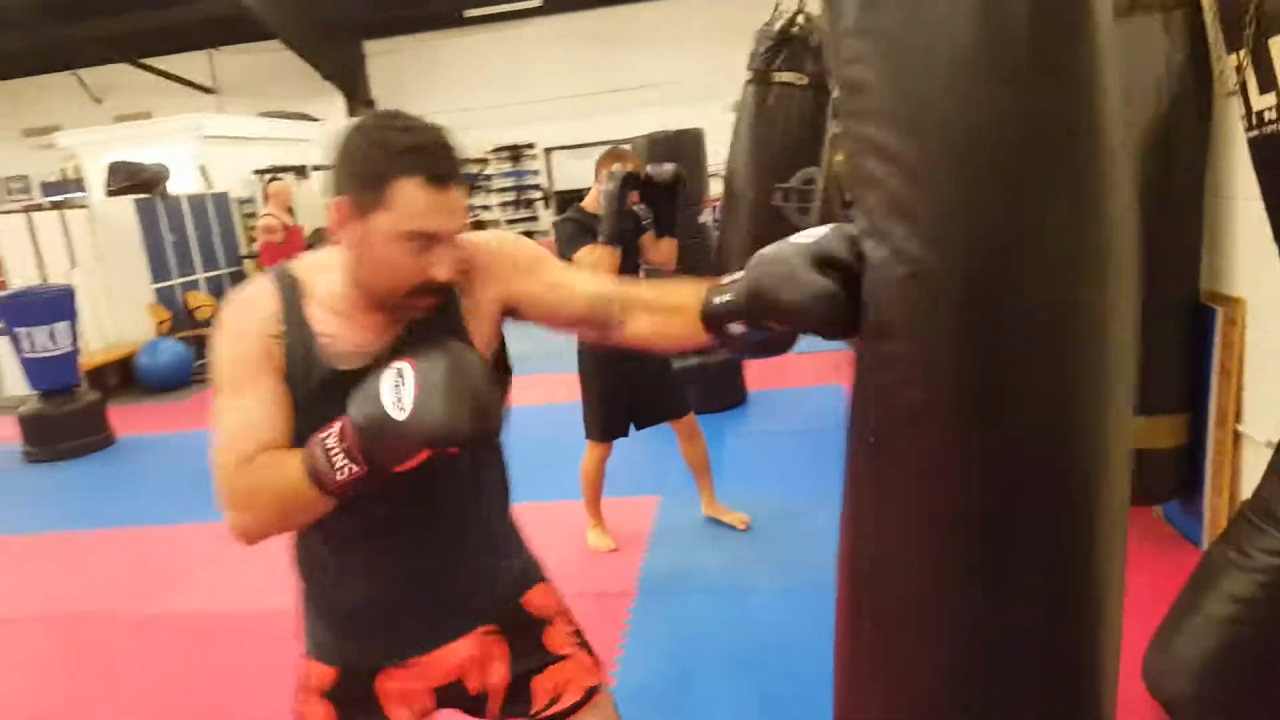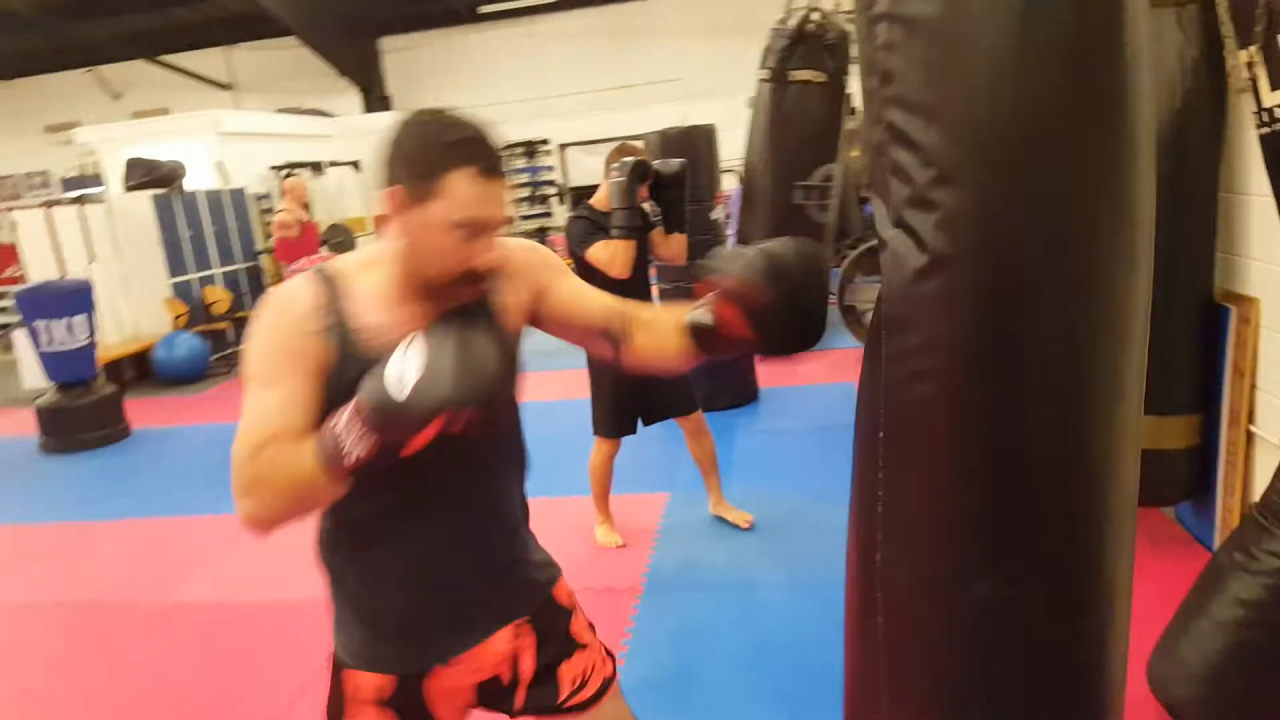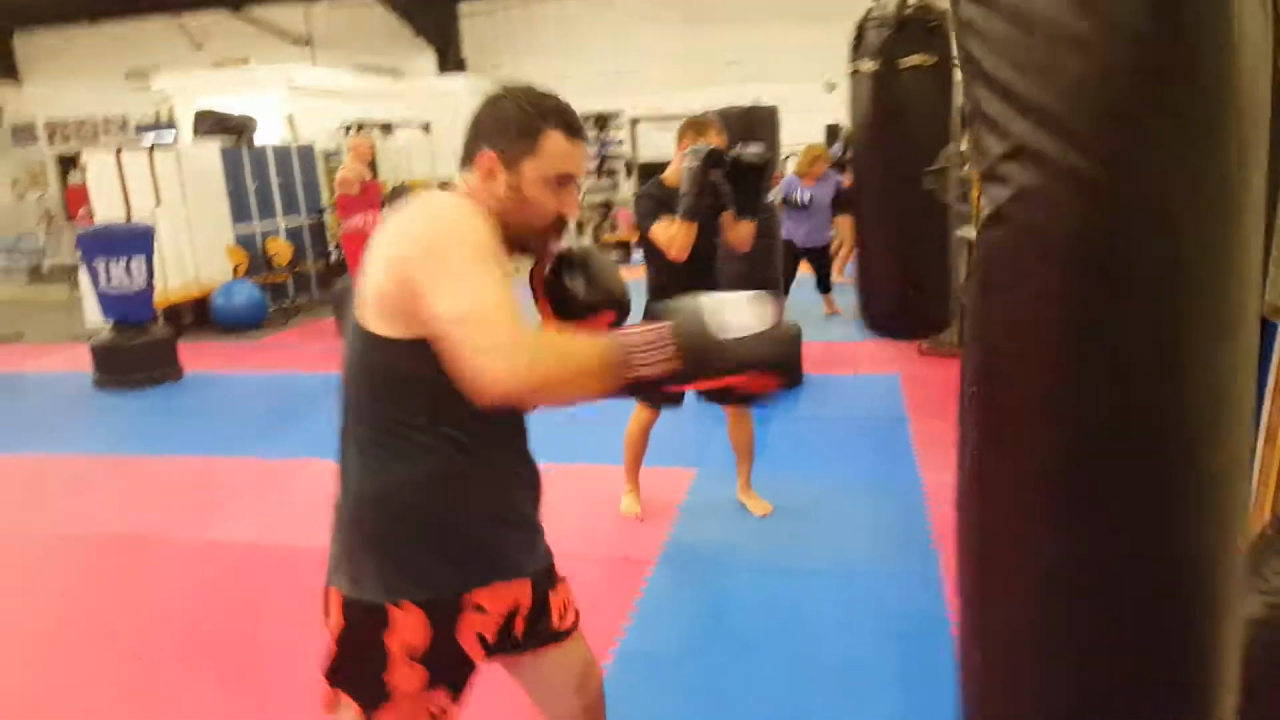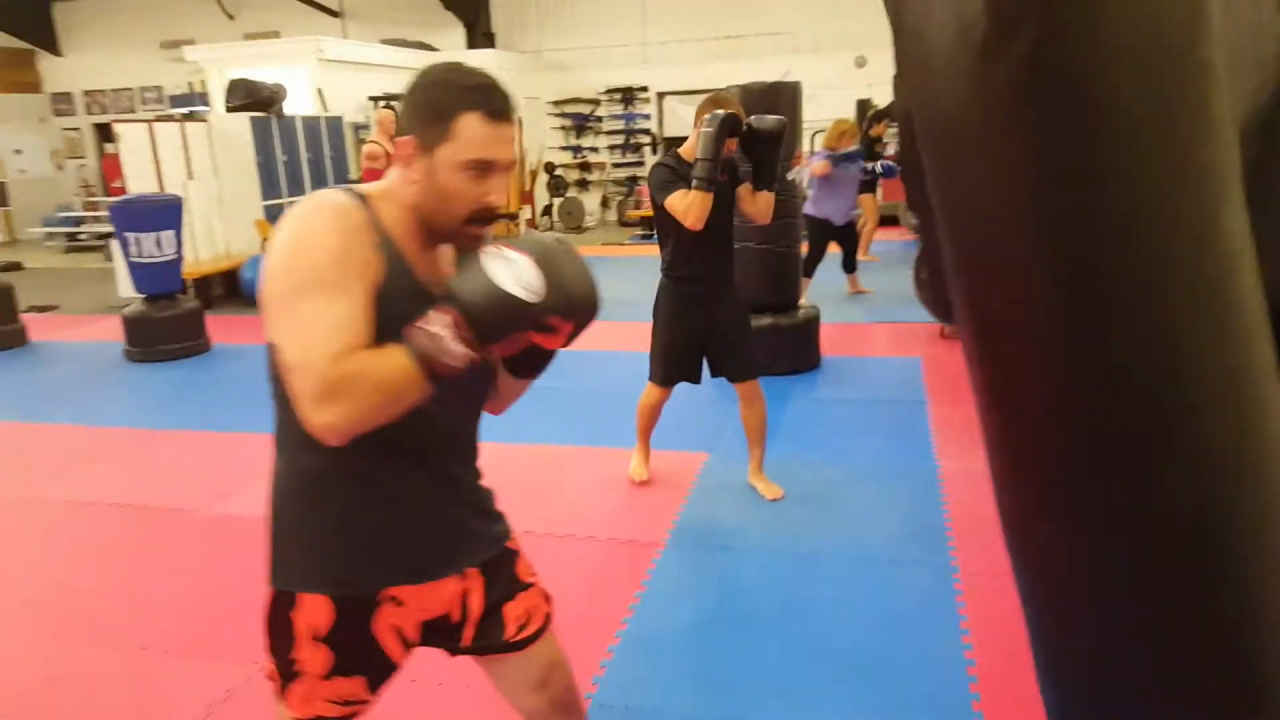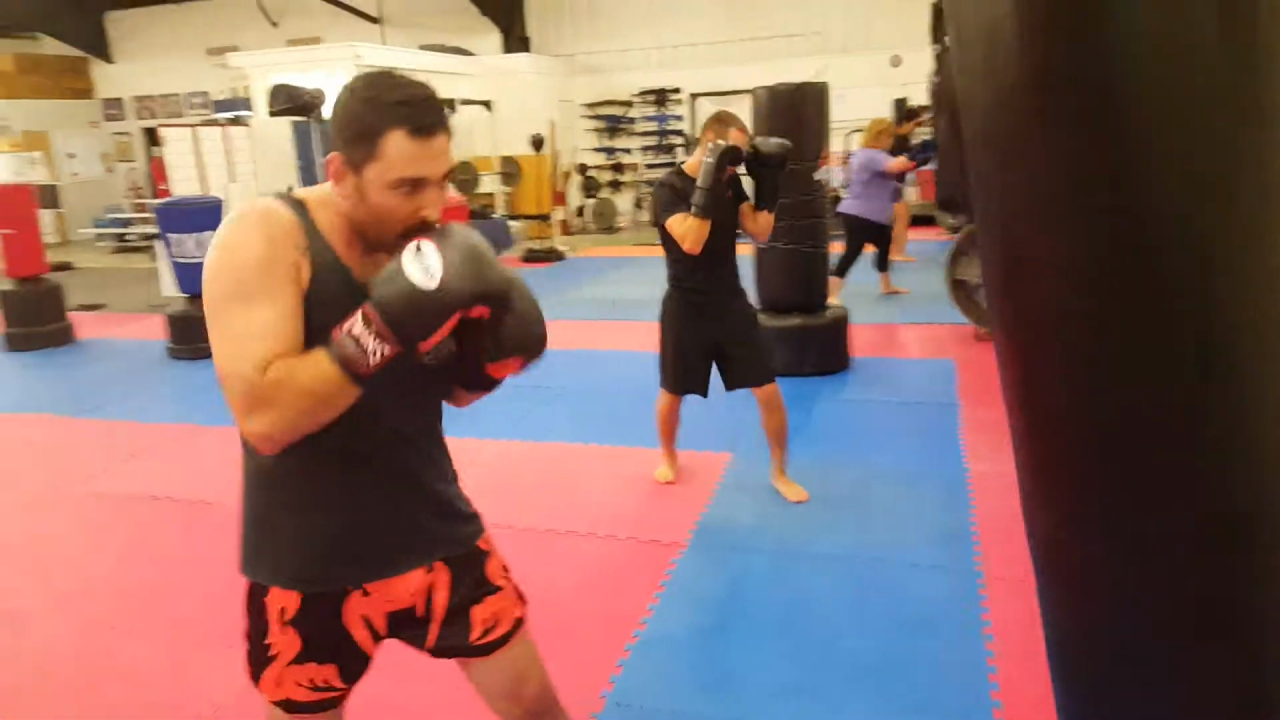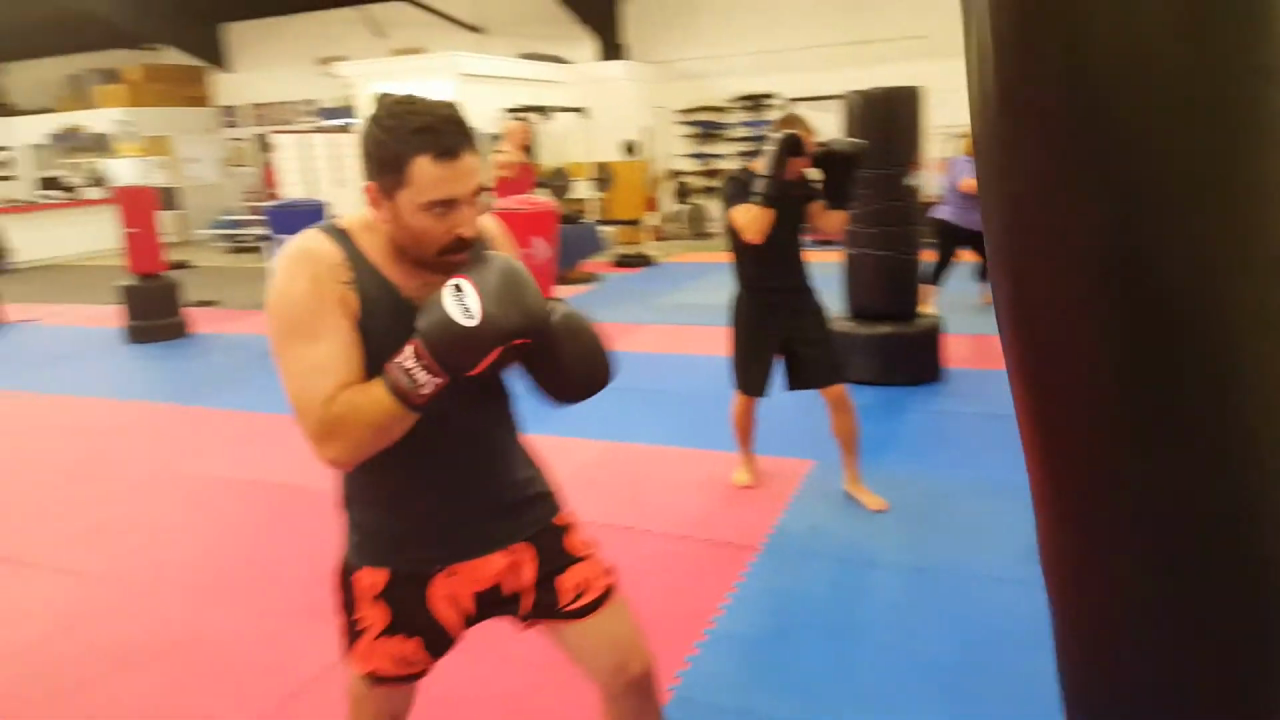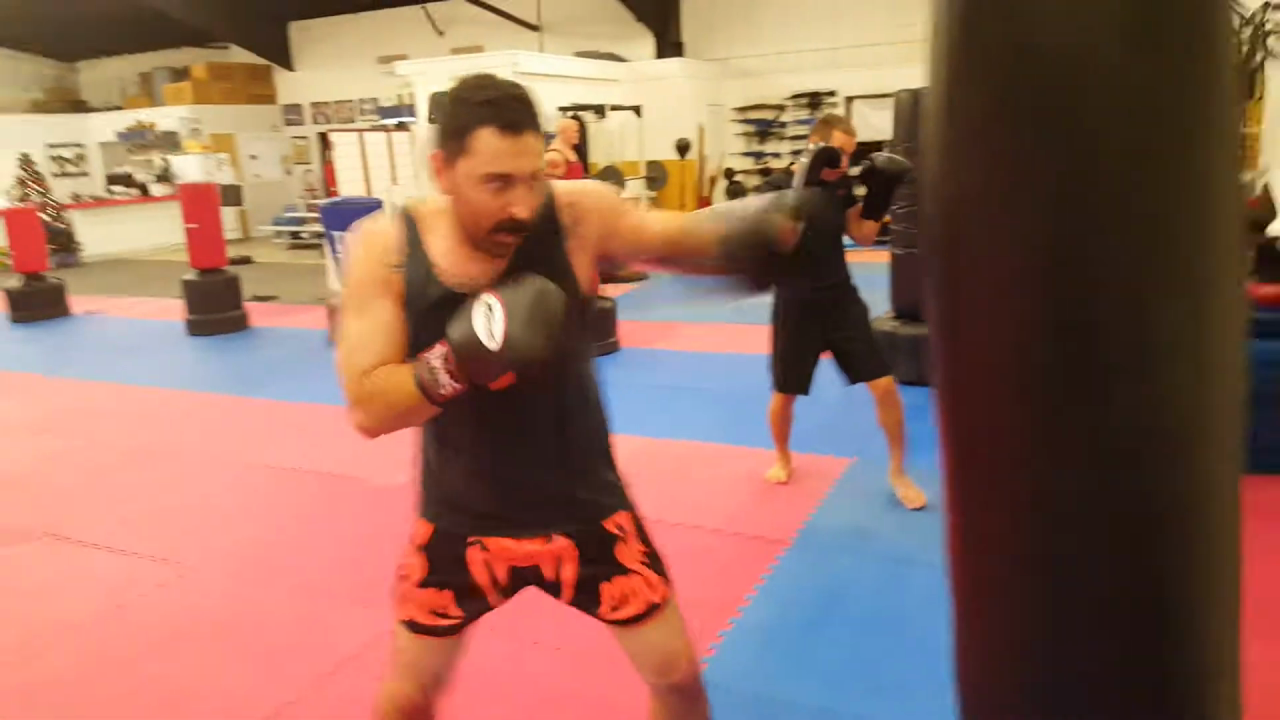
dt=0.2s
person 1, frame 1
left shoulder: (483, 268)
right shoulder: (266, 315)
left elbow: (630, 312)
right elbow: (248, 509)
left wrist: (748, 298)
right wrist: (362, 438)
left hip: (495, 600)
person 1, frame 2
left shoulder: (512, 271)
right shoulder: (302, 312)
left elbow: (634, 334)
right elbow: (259, 499)
left wrist: (735, 310)
right wrist: (376, 418)
left hip: (515, 597)
person 1, frame 3
left shoulder: (464, 250)
right shoulder: (447, 221)
right elbow: (504, 371)
left wrist: (575, 322)
right wrist: (677, 345)
left hip: (493, 550)
right hip: (409, 571)
person 1, frame 4
left shoulder: (458, 243)
right shoulder: (328, 228)
right elbow: (332, 408)
left wrist: (533, 341)
right wrist: (464, 323)
left hip: (460, 540)
right hip: (341, 563)
person 1, frame 5
left shoulder: (424, 243)
right shoulder: (263, 236)
right elbow: (264, 417)
left wrist: (488, 353)
right wrist: (387, 321)
left hip: (436, 531)
right hip: (313, 561)
person 1, frame 6
left shoulder: (484, 237)
right shoulder: (316, 267)
right elbow: (336, 439)
left wrist: (549, 342)
right wrist: (438, 349)
left hip: (517, 515)
right hip: (404, 547)
person 1, frame 7
left shoulder: (576, 213)
right shoulder: (386, 244)
right elbow: (369, 409)
left wrist: (746, 227)
right wrist: (461, 358)
left hip: (583, 502)
right hip: (465, 517)
person 2, frame 1
left shoulder: (628, 215)
right shoulder: (572, 225)
left elbow: (665, 261)
right elbow: (604, 273)
left wrist: (664, 210)
right hip: (602, 348)
left knee: (686, 422)
right knee: (600, 444)
left ankle: (710, 503)
right ankle: (594, 522)
person 2, frame 2
left shoulder: (638, 212)
right shoulder: (582, 223)
left elbow: (675, 256)
right elbow: (619, 267)
left wrist: (674, 203)
right wrist: (623, 206)
left knee: (694, 420)
right knee: (608, 440)
left ankle: (717, 502)
right ankle: (602, 519)
person 2, frame 3
left shoulder: (710, 192)
right shoulder: (651, 197)
left elbow: (741, 243)
right elbow: (678, 249)
right wrist: (693, 189)
left knee: (738, 405)
right knee: (648, 409)
left ankle: (745, 487)
right ankle: (630, 488)
person 2, frame 4
left shoulder: (728, 166)
right shoulder: (666, 171)
left elbow: (760, 214)
right elbow: (693, 219)
left wrist: (766, 160)
right wrist: (707, 158)
left hip: (723, 293)
right hip: (680, 295)
left knee: (749, 387)
right knee: (660, 388)
left ankle: (756, 470)
right ankle: (641, 451)
person 2, frame 5
left shoulder: (729, 182)
right shoulder: (669, 187)
left elbow: (761, 232)
right elbow: (691, 243)
left wrist: (769, 179)
right wrist: (709, 181)
left hip: (729, 301)
right hip: (686, 306)
left knee: (769, 393)
right knee: (672, 394)
left ankle: (779, 473)
right ankle: (668, 455)
person 2, frame 6
left shoulder: (798, 183)
right shoulder: (739, 184)
left elbow: (831, 229)
right elbow: (753, 232)
left wrist: (839, 181)
right wrist: (770, 174)
left hip: (798, 300)
right hip: (757, 305)
left knee: (837, 393)
right knee: (747, 394)
left ankle: (853, 479)
right ankle: (746, 460)
person 2, frame 7
left shoulder: (840, 184)
left elbow: (863, 234)
left wrist: (879, 192)
right wrist: (805, 184)
left hip: (841, 299)
right hip: (797, 304)
left knee: (885, 386)
right knee: (784, 394)
left ankle: (898, 472)
right ankle: (782, 457)
